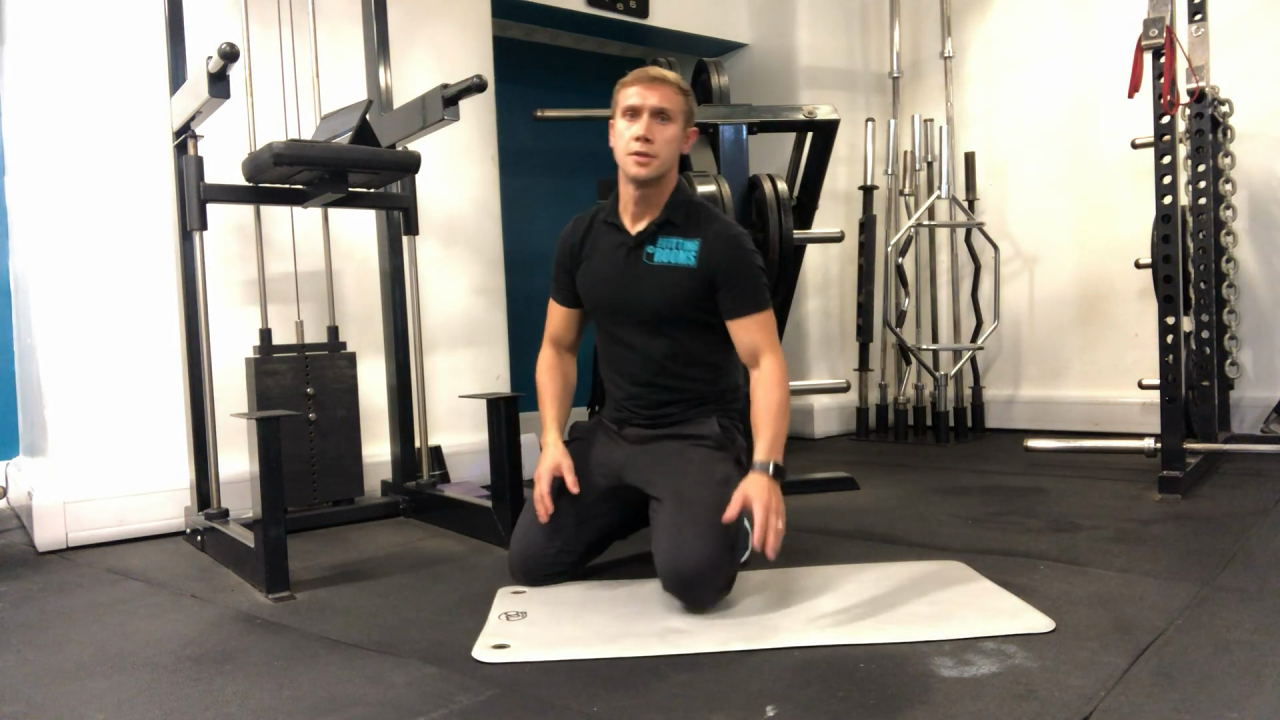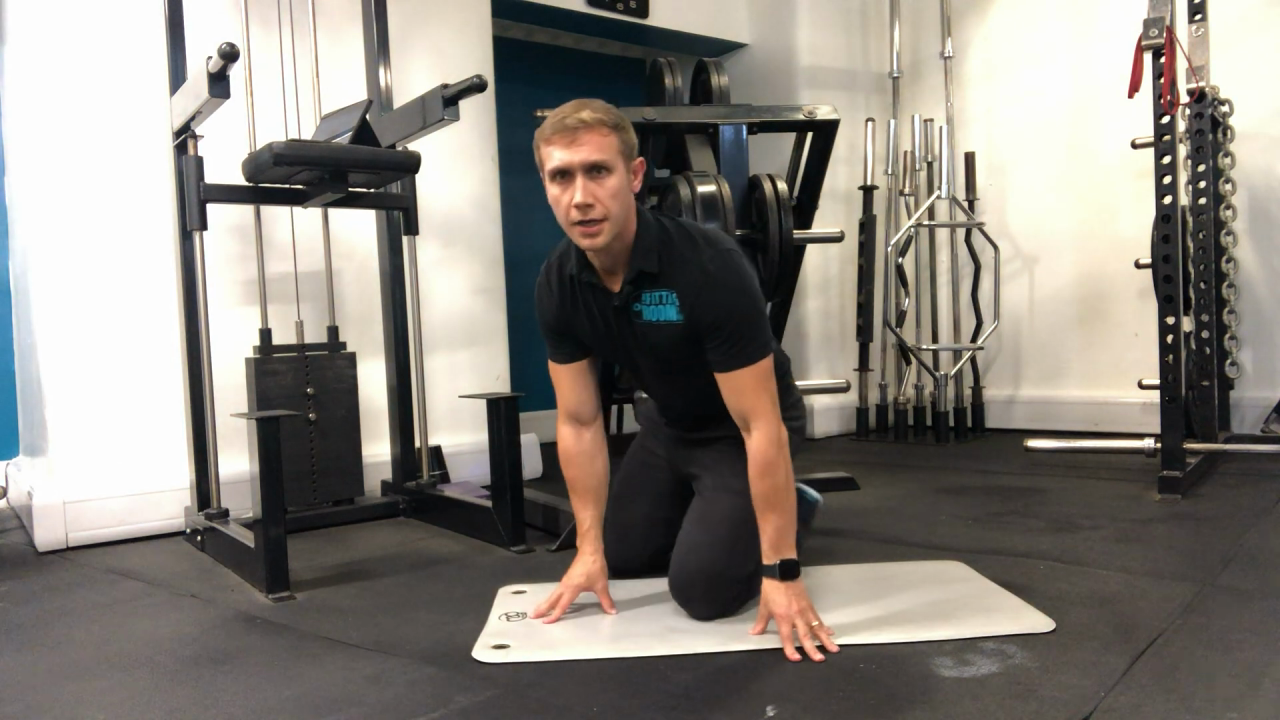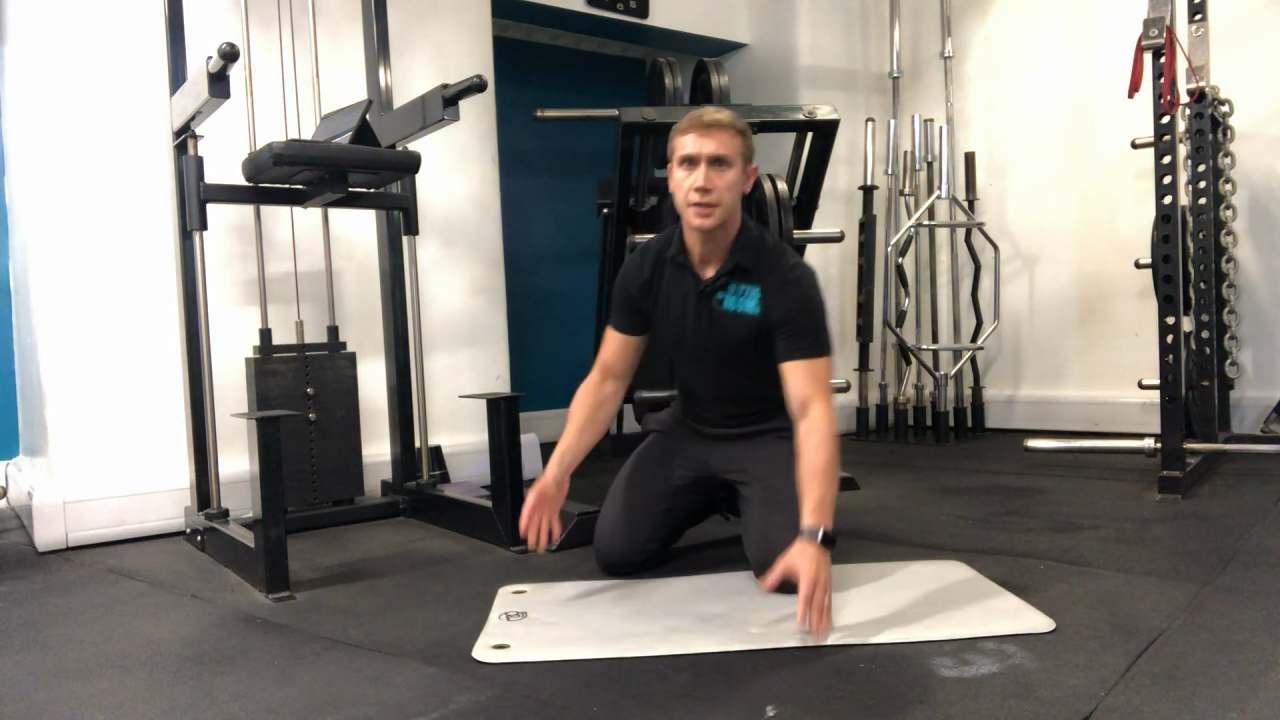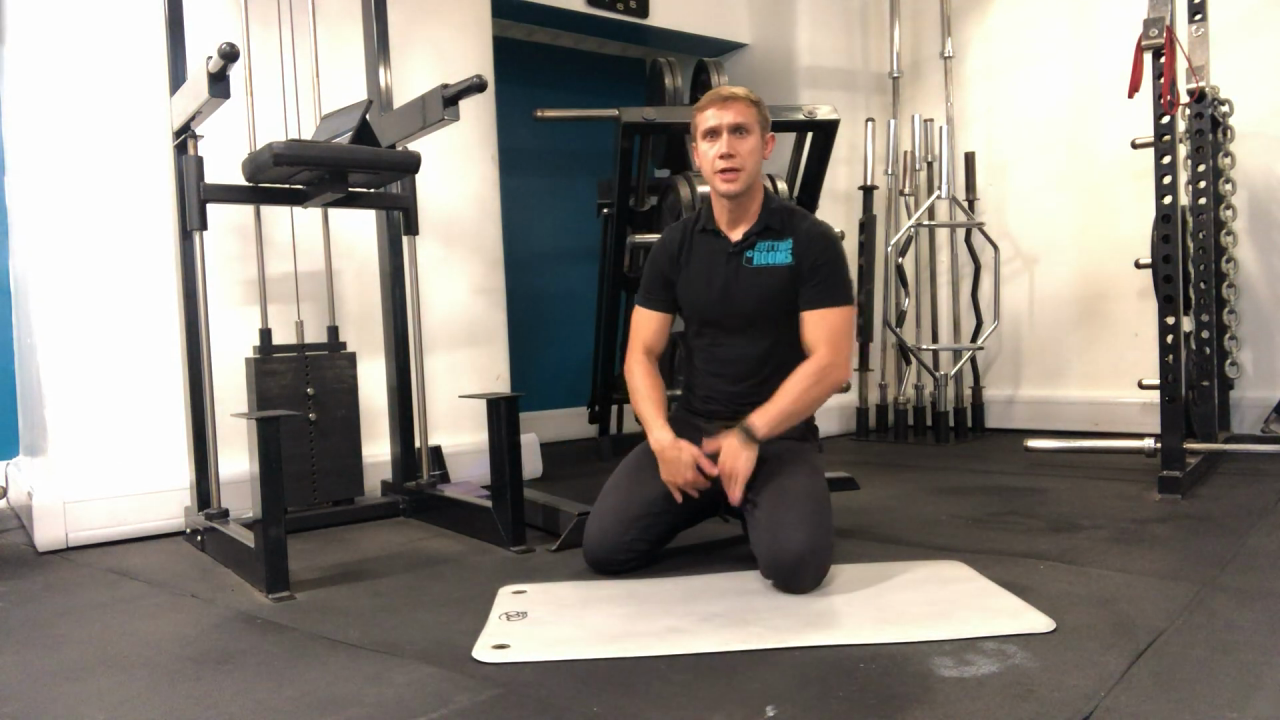
dt=0.7s
person 1, frame 1
left shoulder: (720, 241)
right shoulder: (579, 236)
left elbow: (763, 362)
right elbow: (559, 348)
left wrist: (765, 469)
right wrist: (552, 441)
left hip: (697, 435)
right hip: (612, 434)
left knee: (694, 577)
right knee: (530, 562)
left ankle: (717, 515)
right ankle: (641, 509)
person 1, frame 2
left shoulder: (709, 268)
right shoulder: (556, 285)
left elbow: (760, 427)
right elbow: (579, 423)
left wrist: (782, 572)
right wrist: (589, 550)
left hip: (740, 433)
right hip: (669, 426)
left knee: (702, 588)
right knee: (621, 559)
left ankle: (788, 507)
right ankle: (701, 508)
person 1, frame 3
left shoulder: (786, 277)
right shoulder: (647, 267)
left elbow: (813, 412)
right elbow: (607, 379)
left wrist: (813, 538)
right wrist: (558, 467)
left hip: (768, 436)
right hip: (689, 429)
left knee: (785, 575)
right knee: (617, 550)
left ankle: (784, 522)
right ankle: (708, 499)
person 1, frame 4
left shoulder: (810, 241)
right shoulder: (675, 245)
left elbow: (831, 363)
right elbow: (642, 355)
left wrist: (751, 434)
right wrist: (663, 439)
left hip: (777, 435)
right hip: (691, 429)
left knee: (795, 565)
right knee: (605, 548)
left ankle: (757, 507)
right ankle: (709, 502)
